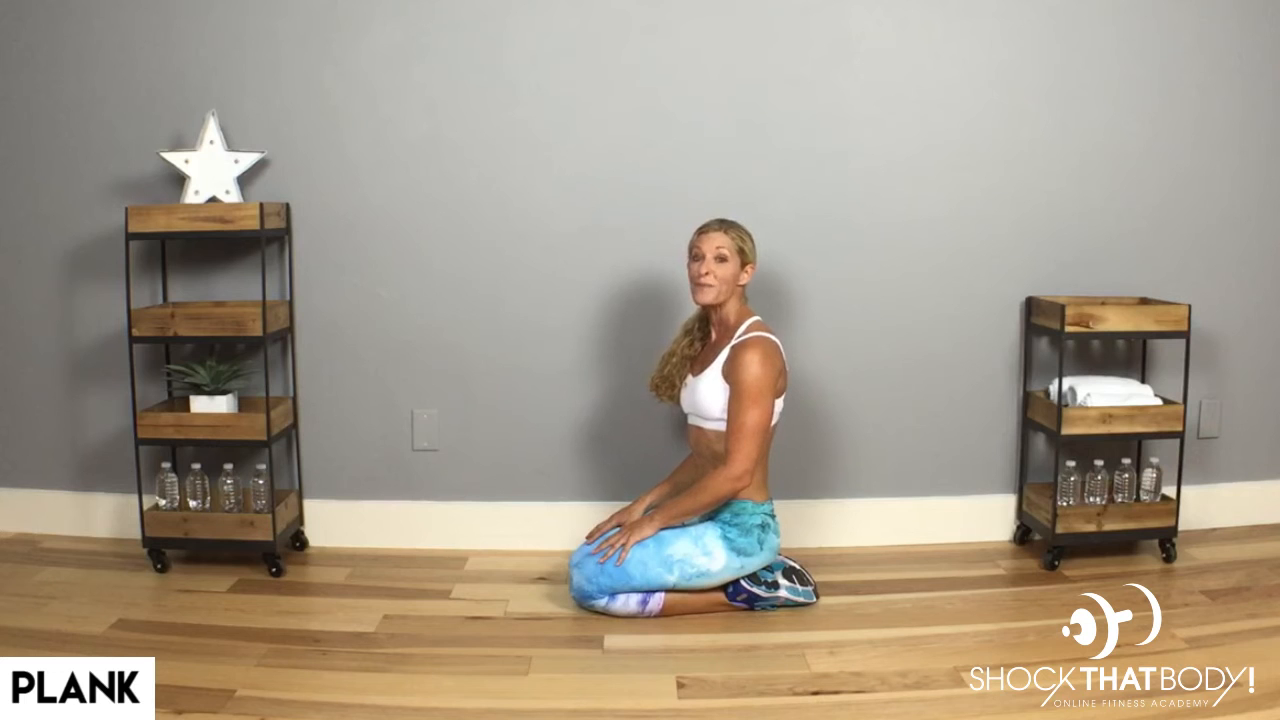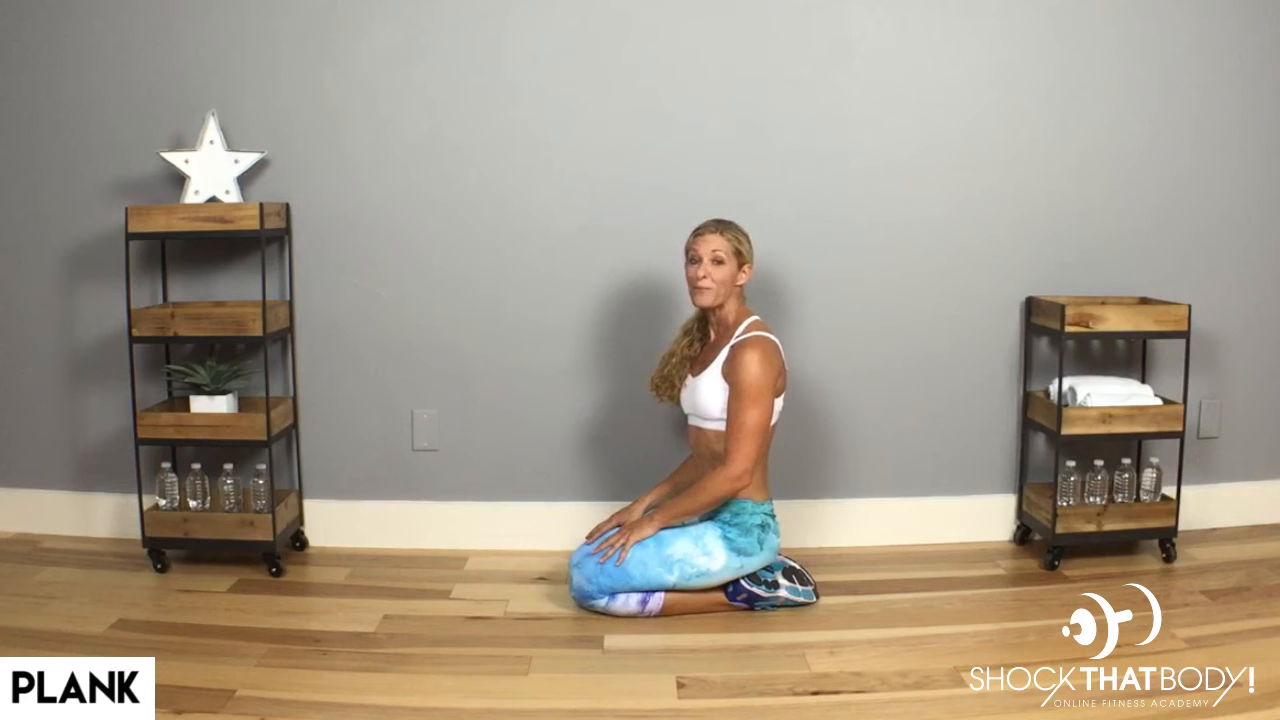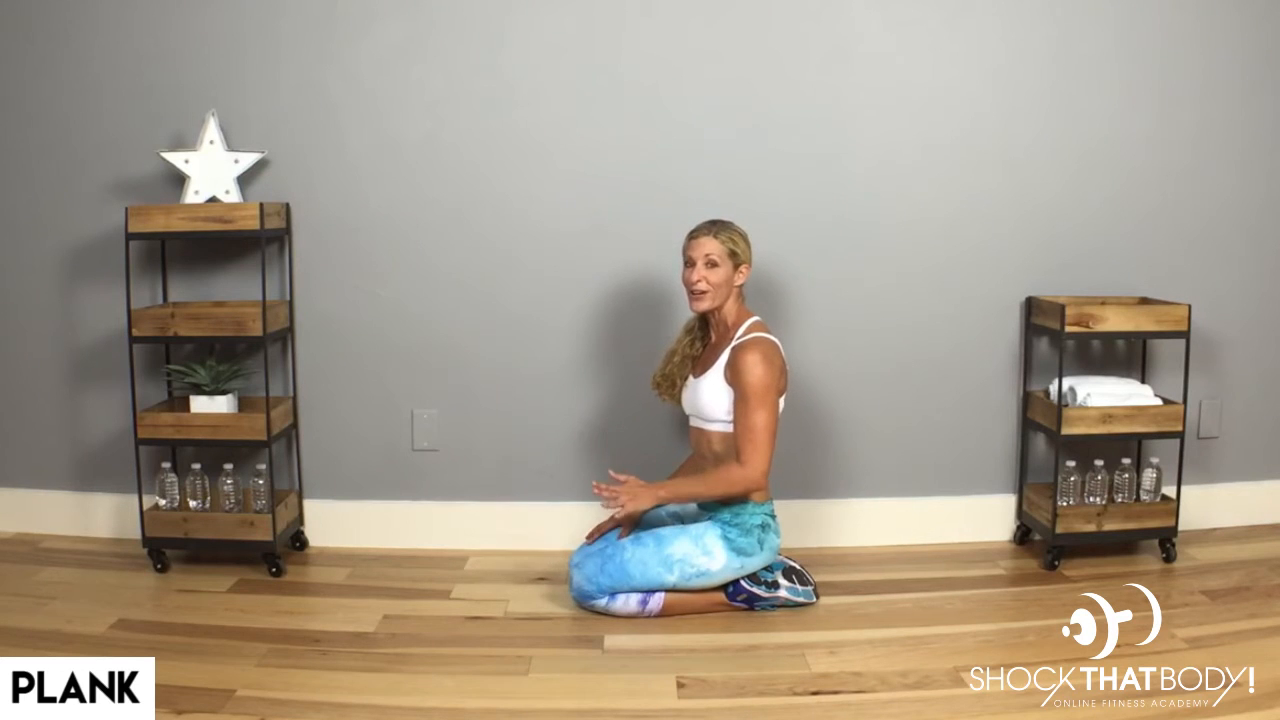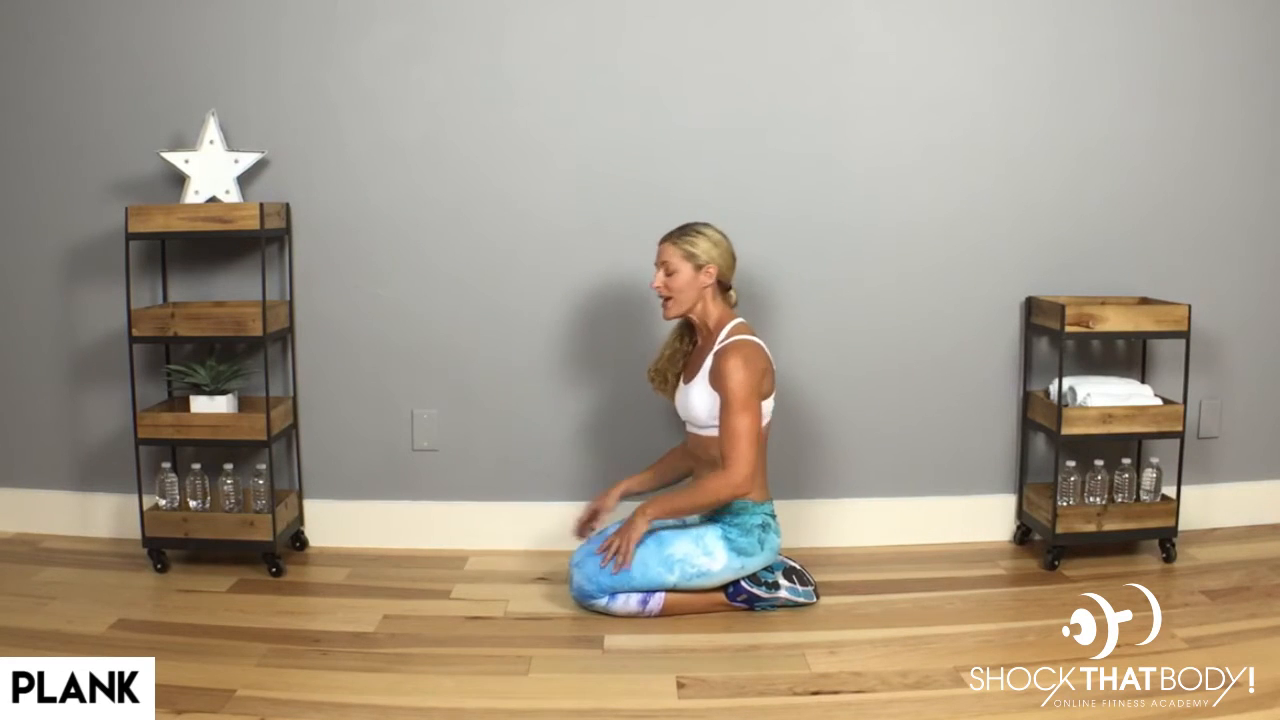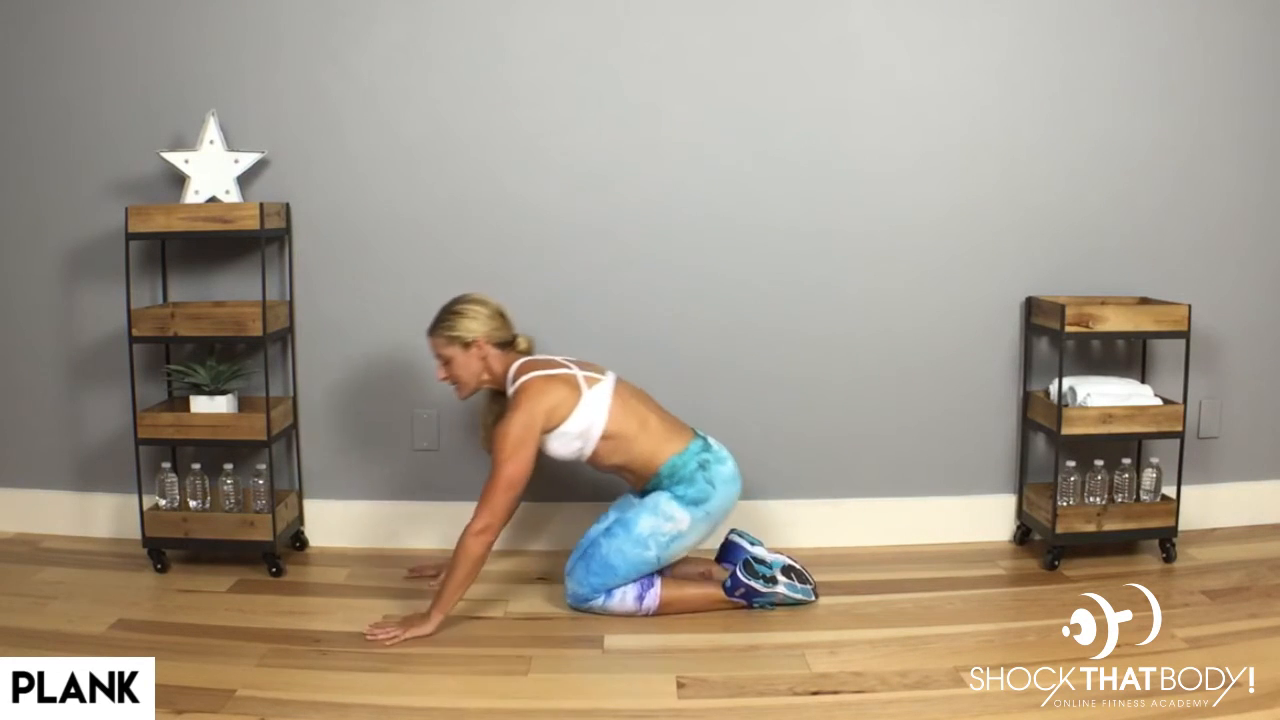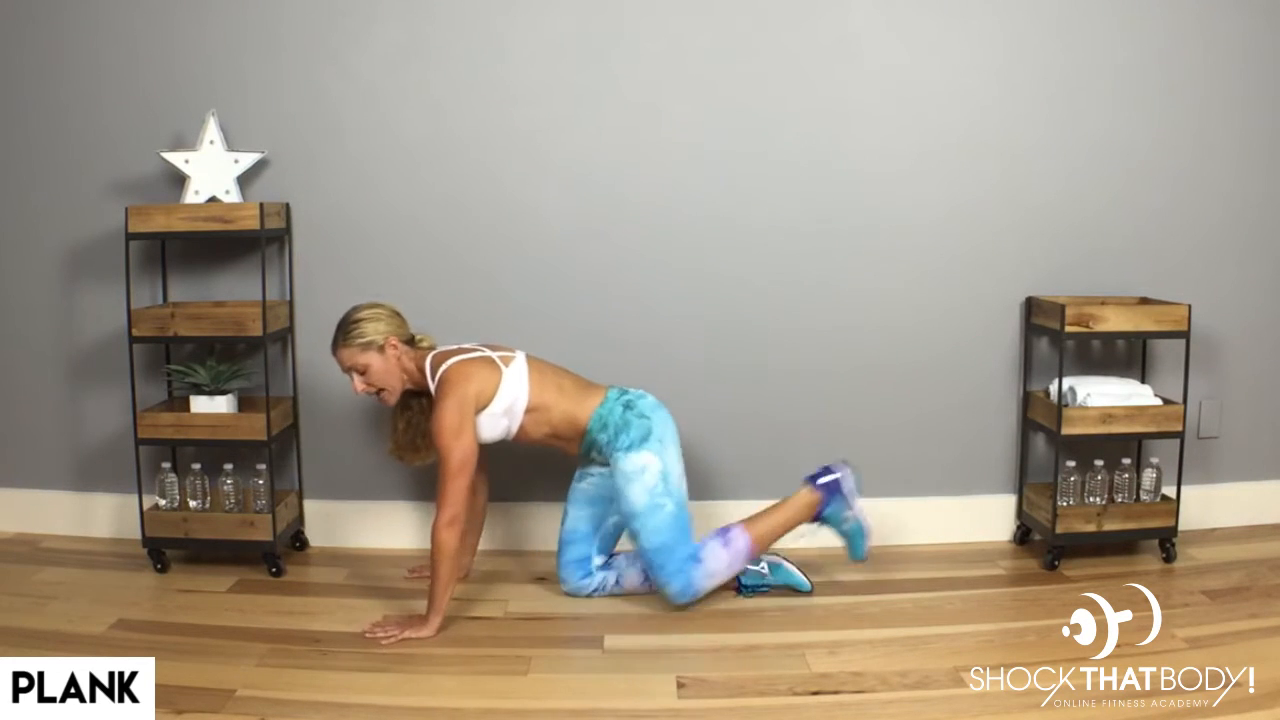
dt=0.7s
person 1, frame 1
left shoulder: (753, 350)
right shoulder: (703, 340)
left elbow: (737, 472)
left wrist: (654, 520)
right wrist: (644, 503)
left hip: (739, 527)
right hip: (709, 513)
left knee: (588, 579)
right knee: (585, 559)
left ankle: (742, 592)
right ankle: (753, 574)
person 1, frame 2
left shoulder: (751, 350)
right shoulder: (704, 340)
left elbow: (736, 471)
left wrist: (654, 520)
right wrist: (644, 502)
left hip: (740, 527)
right hip: (710, 514)
left knee: (589, 581)
right knee: (586, 560)
left ankle: (742, 592)
right ankle: (752, 573)
person 1, frame 3
left shoulder: (753, 352)
right shoulder: (705, 341)
left elbow: (750, 473)
left wrist: (655, 493)
right wrist: (642, 503)
left hip: (740, 529)
right hip: (708, 514)
left knee: (588, 580)
right knee: (587, 558)
left ankle: (743, 592)
right ankle: (752, 573)
person 1, frame 4
left shoulder: (735, 357)
right shoulder: (696, 346)
left elbow: (735, 478)
left wrist: (647, 514)
right wrist: (622, 488)
left hip: (742, 528)
right hip: (711, 517)
left knee: (590, 583)
right knee: (587, 558)
left ankle: (741, 593)
right ankle: (747, 572)
person 1, frame 5
left shoulder: (530, 402)
right shoulder: (533, 375)
left elbow: (485, 524)
right elbow: (507, 496)
left wrist: (431, 618)
right wrist: (457, 567)
left hip: (695, 484)
right hip: (685, 474)
left knee: (585, 588)
right knee: (587, 565)
left ankle: (741, 586)
right ankle: (733, 559)
person 1, frame 6
left shoulder: (455, 389)
right shoulder: (448, 376)
left elbow: (449, 516)
right elbow: (473, 482)
left wrist: (432, 617)
right wrist: (460, 566)
left hip: (631, 426)
right hip: (606, 440)
left knee: (682, 587)
right knee: (580, 575)
left ankle: (822, 494)
right ankle: (741, 566)
